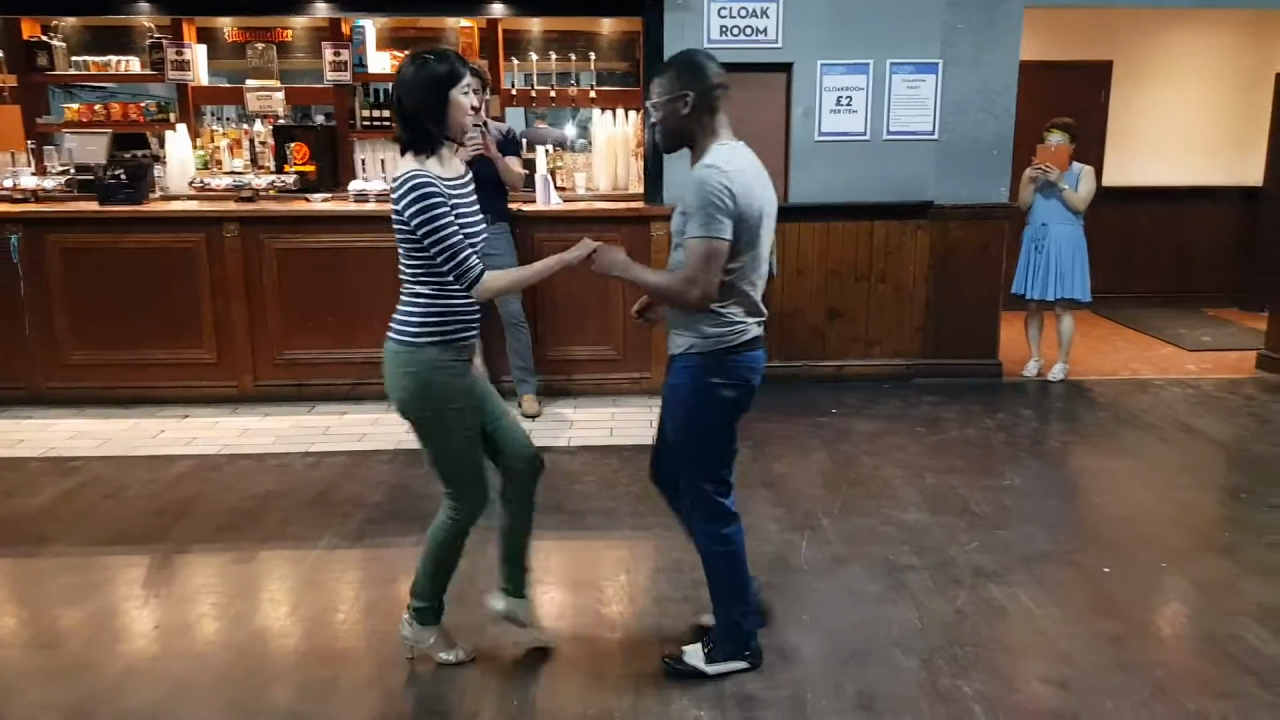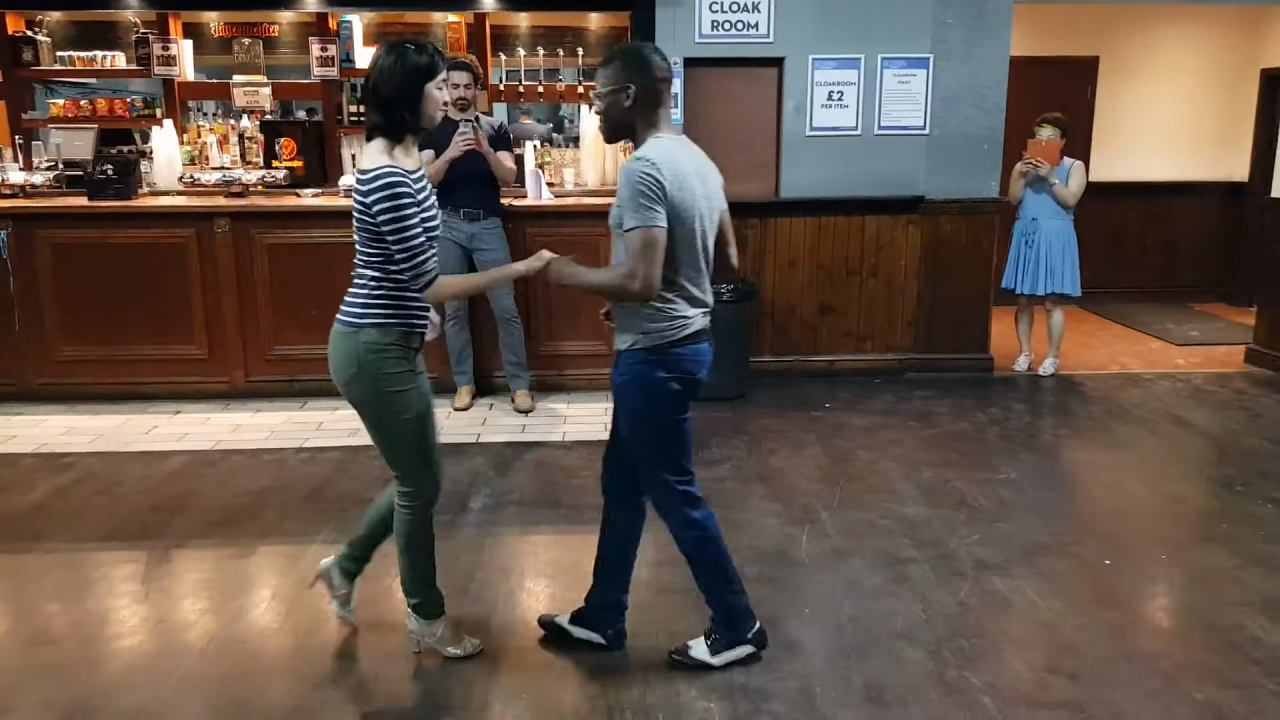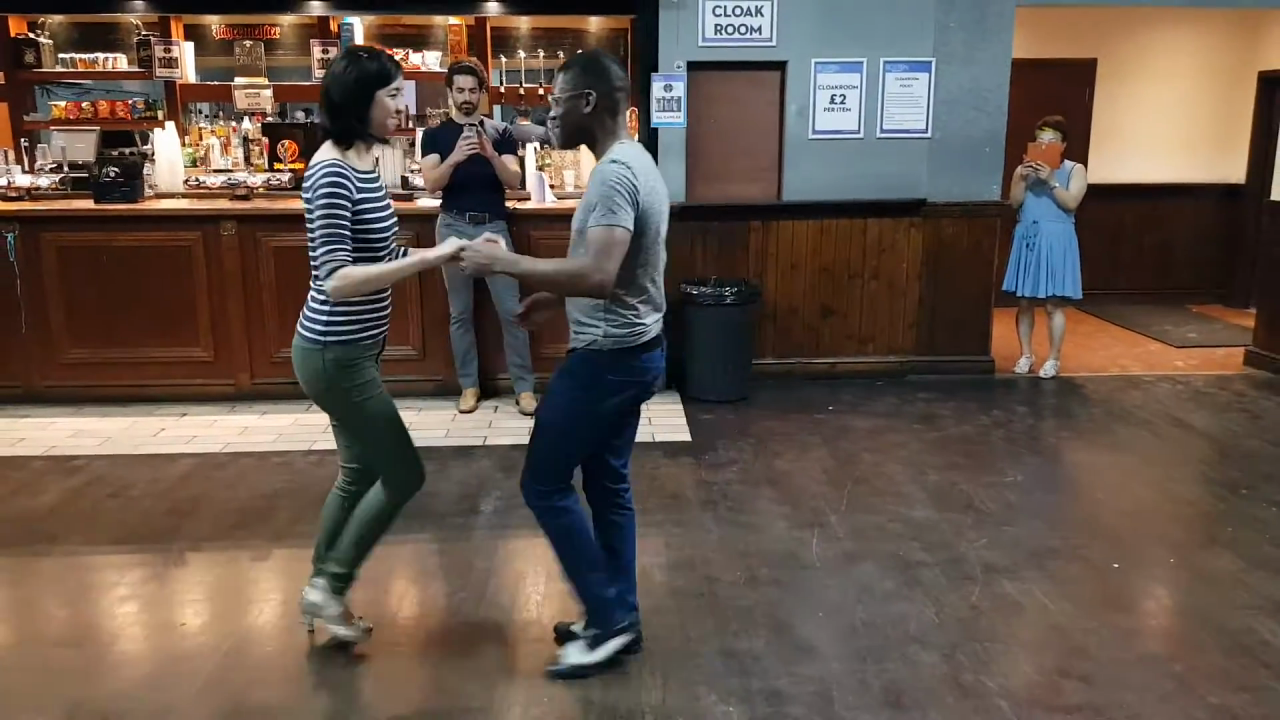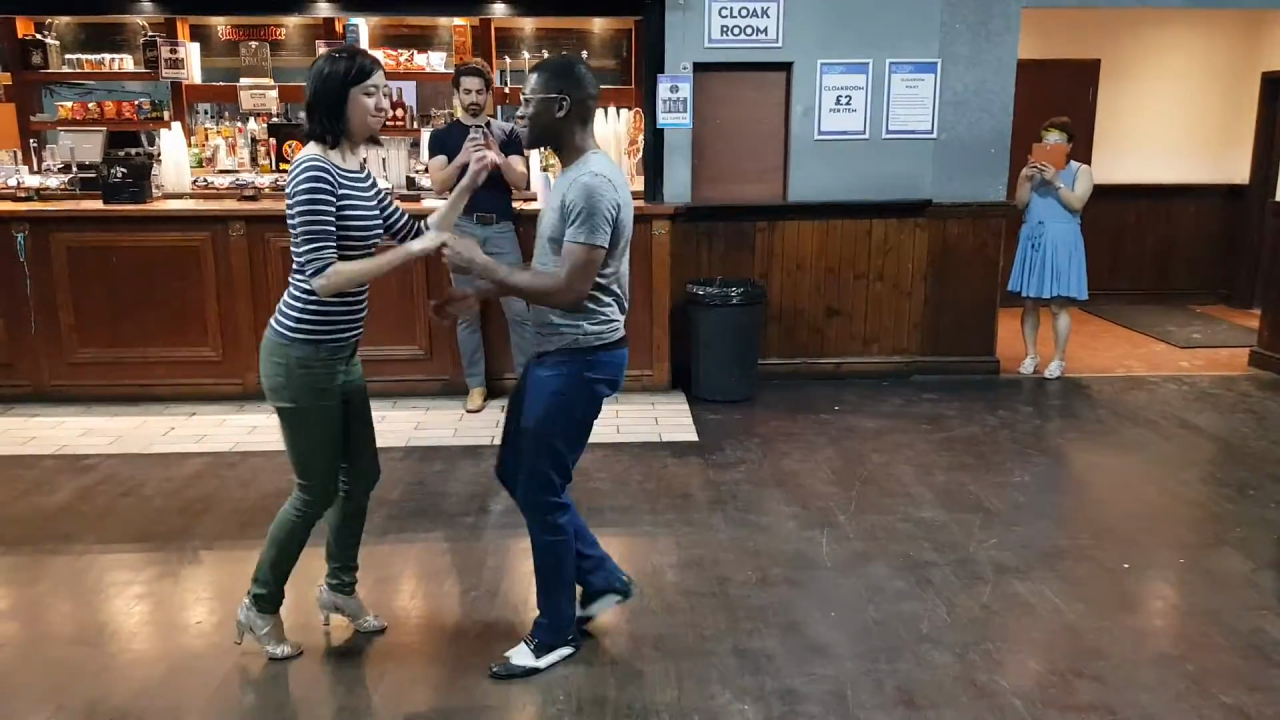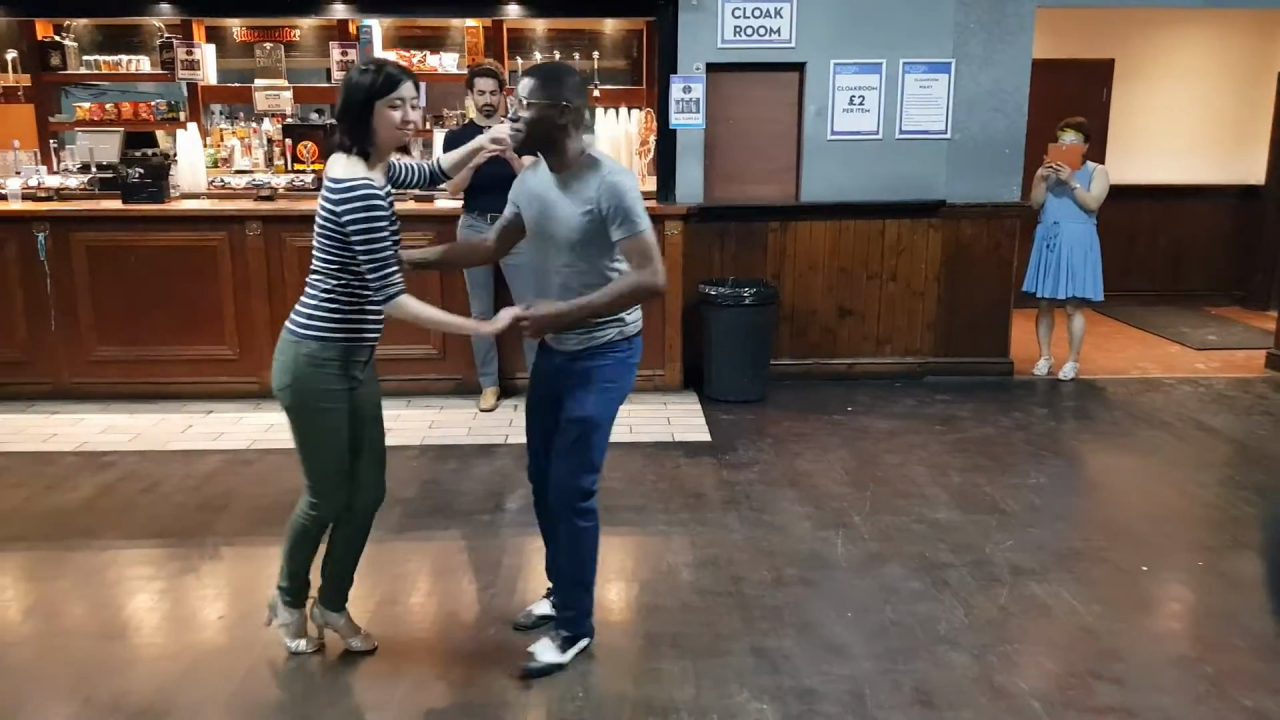
dt=0.3s
person 1, frame 1
left shoulder: (709, 177)
right shoulder: (745, 164)
left elbow: (698, 291)
left wrist: (623, 268)
right wrist: (667, 293)
left hip: (711, 362)
right hip: (728, 352)
left knee: (706, 499)
right knee: (673, 476)
left ankle: (735, 643)
right ankle: (744, 604)
person 1, frame 2
left shoulder: (644, 169)
right shoulder: (696, 160)
left elbow: (640, 283)
right elbow: (727, 259)
left wrist: (573, 274)
left hip: (655, 355)
right hip: (683, 343)
left knee: (674, 495)
right knee: (622, 483)
left ankle: (736, 626)
right ankle: (602, 618)
person 1, frame 3
left shoulder: (615, 174)
right shoulder: (634, 164)
left elbow: (596, 276)
left wrist: (505, 263)
right wrist: (554, 296)
left hip: (607, 359)
right hip: (631, 353)
left knee: (545, 483)
right knee: (607, 485)
left ankle: (605, 621)
right ankle: (614, 618)
person 1, frame 4
left shoulder: (592, 185)
right shoulder: (575, 175)
left elbow: (568, 291)
left wrist: (479, 263)
right wrist: (480, 292)
left hip: (579, 359)
right hip: (560, 354)
left knee: (539, 492)
right knee: (516, 472)
left ankle: (554, 633)
right ankle: (601, 580)
person 1, frame 5
left shoulder: (610, 184)
right shoulder: (530, 179)
left elbow: (652, 277)
right elbow: (493, 245)
left wrist: (565, 310)
right wrist: (418, 258)
left hip: (604, 354)
right hip: (553, 352)
left knee: (571, 488)
right knee: (542, 479)
left ankle: (572, 627)
right ankle: (564, 591)
person 2, frame 1
left shoulder: (456, 169)
right shoulder: (419, 184)
right elbow: (475, 283)
right wrist: (565, 259)
left hip: (451, 357)
right hip: (425, 363)
left knee: (522, 462)
right knee: (466, 495)
left ankle: (512, 594)
right ankle: (422, 622)
person 2, frame 2
left shoulder: (408, 159)
right shoulder: (385, 175)
right elbow: (427, 282)
left wrist: (424, 318)
right wrist: (517, 270)
left hip: (397, 345)
right hip: (374, 349)
left knee: (420, 480)
right knee: (417, 486)
left ankle: (344, 568)
right ankle: (426, 616)
person 2, frame 3
left shoulder: (364, 168)
right shoulder: (332, 172)
left elbow: (385, 256)
right elbow: (336, 280)
left wrist: (459, 250)
right wrist: (426, 258)
left hip: (351, 348)
right hip: (335, 352)
left knee: (361, 473)
right knee: (403, 474)
left ankle: (326, 591)
right ankle: (330, 585)
person 2, frame 4
left shoulder: (356, 170)
right shoulder: (314, 169)
left elbow: (411, 236)
right elbow: (323, 277)
left wrist: (468, 186)
right wrist: (409, 253)
left hip: (337, 352)
right hip: (303, 353)
left knee: (361, 474)
right knee: (318, 488)
left ankle: (340, 588)
right ankle: (259, 606)
person 2, frame 5
left shoulder: (370, 172)
right shoulder: (354, 186)
left elbow: (431, 173)
right elbow: (391, 300)
left wrist: (479, 146)
right wrist: (480, 328)
left hip: (353, 358)
right hip: (318, 357)
left knee: (367, 492)
right knee: (327, 495)
left ankle: (332, 604)
right ankle: (290, 601)
person 3, frame 1
left shoulder: (504, 133)
left elbow: (517, 183)
left wrist: (495, 156)
right wrist: (460, 158)
left hip: (496, 229)
left knee: (513, 313)
left ankle: (527, 389)
person 3, frame 2
left shoulder: (495, 128)
right shoulder: (432, 131)
left elbow: (509, 177)
right elbow: (426, 179)
left wrist: (486, 151)
right wrist: (450, 154)
left hip: (488, 224)
right hip: (447, 225)
left knee: (505, 308)
right knee: (455, 310)
left ankle: (519, 384)
right ankle: (463, 383)
person 3, frame 3
left shoulder: (500, 132)
right shoulder: (435, 135)
left elbow: (514, 180)
right elbow: (430, 183)
left wrist: (491, 154)
right wrist: (455, 157)
left hip: (493, 228)
right hip: (454, 227)
left knee: (511, 310)
right knee: (460, 312)
left ankle: (524, 387)
right ankle: (469, 386)
person 3, frame 4
left shoulder: (507, 133)
right shoulder: (442, 136)
left elbow: (521, 182)
right elbow: (438, 184)
left wrist: (497, 156)
right wrist: (461, 159)
left hip: (500, 228)
right hip: (460, 227)
left knee: (517, 310)
right knee: (467, 312)
right ankle: (476, 385)
person 3, frame 5
right shoulder: (457, 137)
right elbow: (452, 186)
left wrist: (510, 156)
right wrist: (475, 160)
right hip: (474, 228)
right knee: (480, 312)
right ankle: (489, 385)
person 4, frame 1
left shoulder: (1084, 172)
right shoulder: (1032, 171)
left elbow: (1080, 205)
right elbow: (1023, 205)
left wrist: (1060, 183)
right wrist: (1032, 182)
left hip: (1065, 242)
right hip: (1035, 240)
left knee: (1063, 307)
right knee: (1033, 305)
left ankle: (1062, 362)
right ankle: (1035, 358)
person 4, frame 2
left shoulder: (1074, 167)
right shoulder: (1022, 165)
left elbow: (1070, 200)
right elbow: (1013, 199)
left wrist: (1051, 178)
right wrist: (1022, 176)
left hip: (1055, 237)
right hip: (1026, 235)
left knee: (1053, 302)
right knee: (1024, 299)
left ankle: (1053, 357)
right ankle: (1025, 353)
person 4, frame 3
left shoulder: (1075, 170)
right shoulder: (1024, 168)
left elbow: (1071, 203)
right elbow: (1014, 202)
left wrist: (1051, 181)
right wrist: (1023, 179)
left hip: (1056, 240)
right hip: (1027, 238)
left knee: (1054, 304)
right knee: (1025, 302)
left ankle: (1054, 359)
right ankle: (1026, 355)
person 4, frame 4
left shoulder: (1081, 171)
right shoulder: (1030, 169)
left elbow: (1077, 204)
right elbow: (1020, 203)
left wrist: (1056, 181)
right wrist: (1028, 180)
left hip: (1062, 240)
right hip: (1033, 238)
left knee: (1059, 305)
right knee: (1030, 302)
left ankle: (1059, 359)
right ankle: (1031, 355)
person 4, frame 5
left shoulder: (1097, 171)
right shoulder: (1046, 169)
left elbow: (1093, 204)
right elbow: (1035, 203)
left wrist: (1072, 182)
right wrist: (1043, 180)
left hip: (1077, 241)
right hip: (1048, 239)
left knee: (1074, 306)
right knee: (1044, 303)
left ankle: (1073, 361)
right ankle: (1045, 357)
